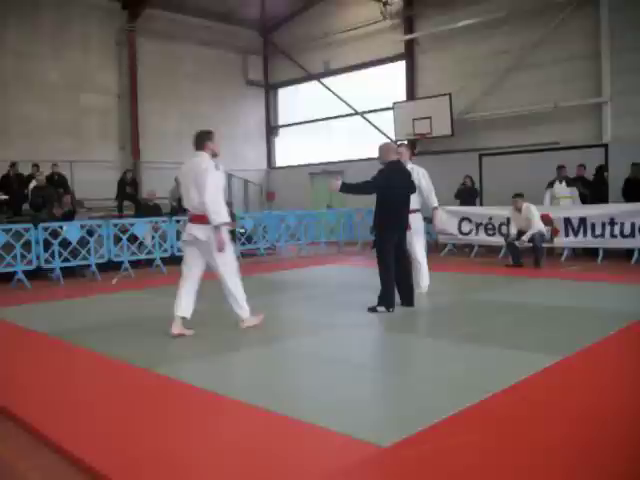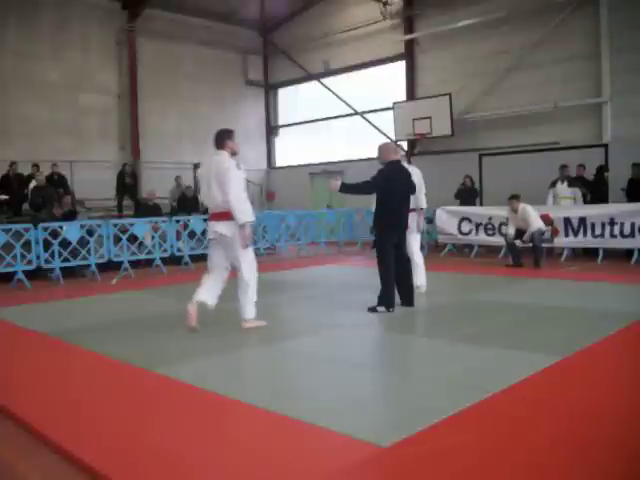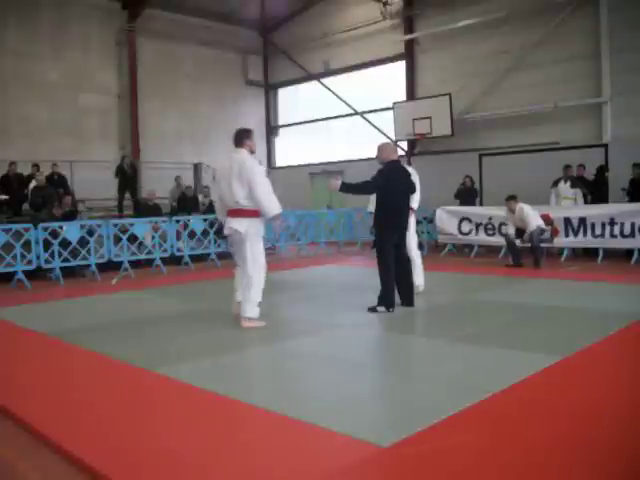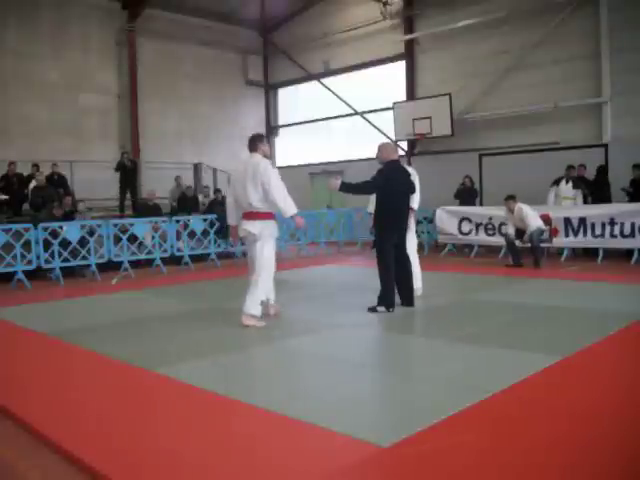
dt=0.2s
person 1, frame 1
left shoulder: (186, 167)
right shoulder: (209, 166)
right elbow: (212, 199)
right wrist: (220, 229)
left hip: (193, 225)
right hip: (209, 226)
left knee: (191, 274)
right knee: (229, 271)
left ankle: (178, 323)
right ankle: (245, 316)
person 1, frame 2
left shoulder: (205, 167)
right shoulder: (231, 165)
right elbow: (236, 197)
right wrist: (245, 225)
left hip: (215, 223)
right hip: (232, 223)
left knee: (217, 269)
right knee: (247, 269)
left ankle: (196, 304)
right ankle: (248, 317)
person 1, frame 3
left shoulder: (223, 165)
right shoulder: (251, 162)
left elbow: (219, 196)
right elbow: (262, 191)
left wrist: (225, 219)
right wrist: (275, 215)
left hip: (232, 219)
right hip: (250, 221)
left knee: (243, 266)
right knee: (255, 268)
left ankle: (240, 302)
right ankle: (249, 316)
person 1, frame 4
left shoulder: (239, 170)
right shoulder: (265, 165)
left elbow: (232, 199)
right elbow: (277, 192)
left wrist: (234, 224)
right wrist: (294, 215)
left hip: (247, 221)
right hip: (263, 222)
left knee: (258, 266)
right knee: (264, 269)
left ankle: (268, 304)
right ankle: (249, 313)
person 2, frame 1
left shoulder: (386, 173)
right shoulder: (404, 172)
left elbow: (367, 187)
right elbow: (412, 188)
left wrist: (342, 186)
left hip: (386, 223)
right hip: (400, 223)
left knee: (386, 262)
right knee: (401, 259)
left ankle: (387, 302)
right ankle: (407, 298)
person 2, frame 2
left shoulder: (386, 172)
right shoulder: (404, 172)
left elbow: (368, 187)
right elbow: (412, 189)
left wrist: (341, 187)
left hip: (386, 224)
right hip: (400, 223)
left knee: (386, 262)
right knee: (401, 259)
left ankle: (386, 302)
right ankle: (407, 298)
person 2, frame 3
left shoulder: (386, 172)
right shoulder: (404, 172)
left elbow: (368, 187)
right elbow: (412, 189)
left wrist: (341, 186)
left hip: (386, 224)
right hip: (400, 223)
left knee: (386, 262)
right knee: (401, 259)
left ankle: (387, 302)
right ankle: (407, 298)
person 2, frame 4
left shoulder: (386, 172)
right shoulder: (403, 172)
left elbow: (368, 187)
right elbow: (411, 189)
left wrist: (341, 186)
left hip: (386, 223)
right hip: (400, 223)
left knee: (386, 262)
right knee: (401, 259)
left ankle: (387, 302)
right ankle: (407, 298)
person 3, frame 1
left shoulder: (419, 172)
left elbow: (428, 192)
left wrist: (434, 212)
left hip: (413, 217)
left knee: (417, 252)
left ankle: (422, 284)
person 3, frame 2
left shoulder: (411, 171)
right shoulder: (385, 174)
left elbow: (419, 193)
right elbow: (379, 195)
left wrist: (421, 215)
right wrist: (378, 216)
left hip: (408, 216)
right hip: (391, 218)
left knee: (412, 251)
right knee: (390, 252)
left ankle: (419, 283)
right ankle: (396, 283)
person 3, frame 3
left shoulder: (408, 172)
left elbow: (415, 194)
right elbow: (376, 195)
left wrist: (409, 214)
left knee: (411, 249)
left ankle: (417, 283)
person 3, frame 4
left shoulder: (409, 172)
left elbow: (415, 194)
right elbow: (376, 195)
left wrist: (410, 215)
left knee: (409, 251)
left ankle: (415, 286)
